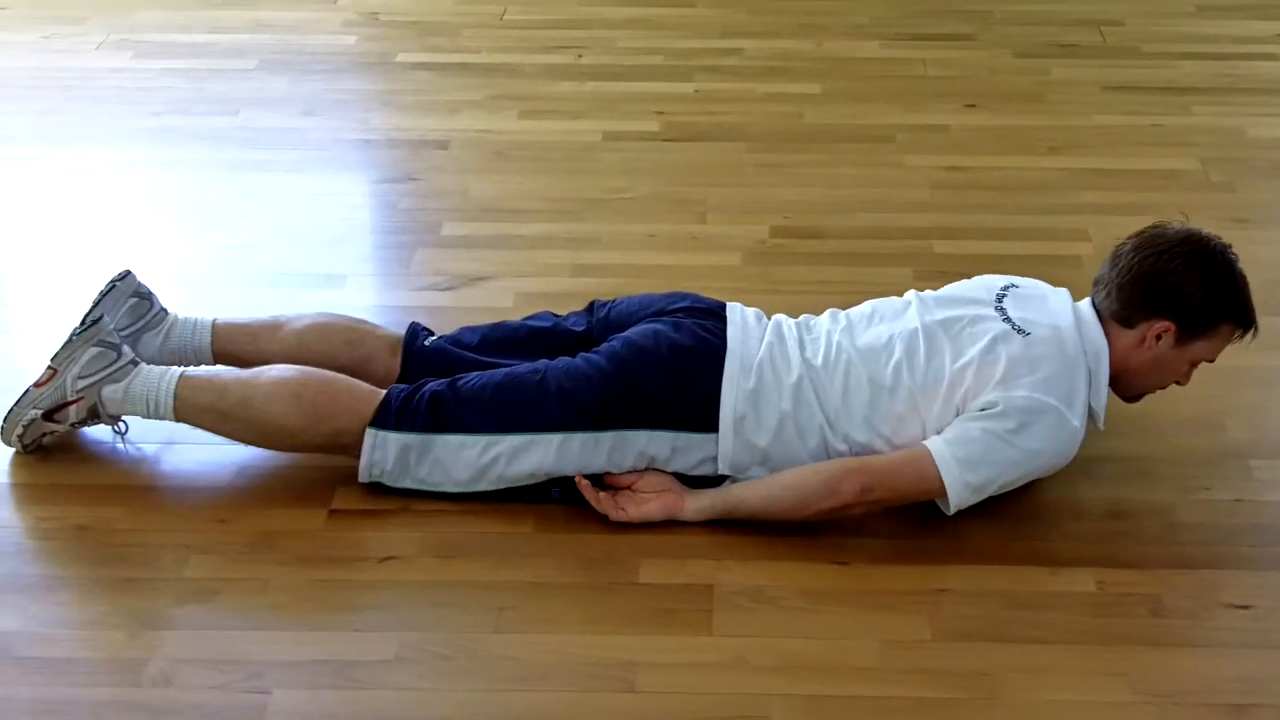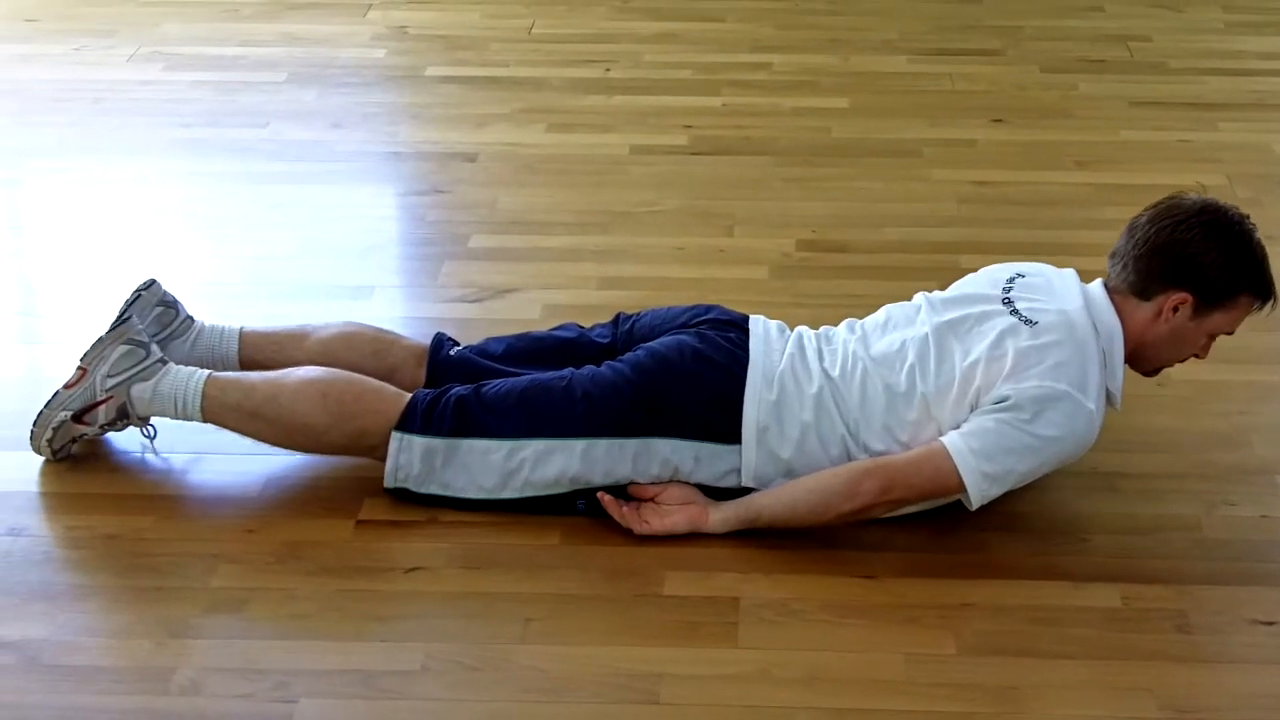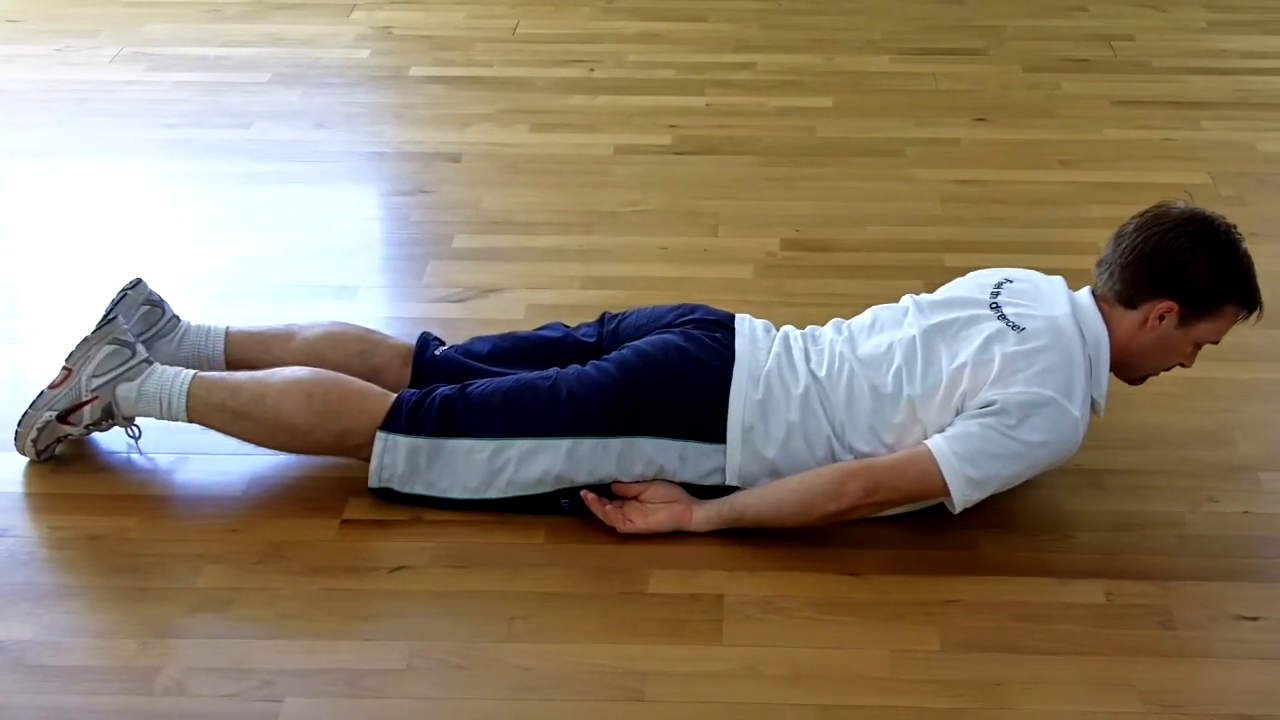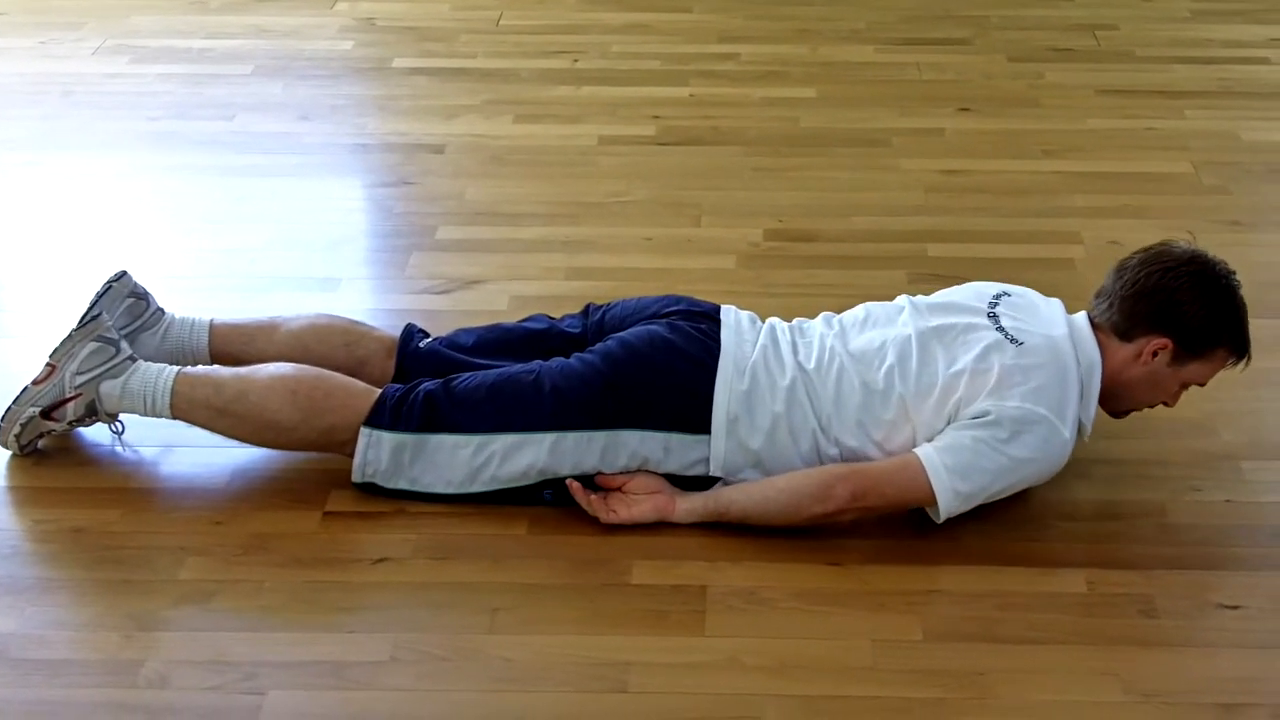
dt=1s
person 1, frame 1
left shoulder: (1028, 294)
right shoulder: (1049, 417)
right elbow: (858, 486)
right wrist: (691, 505)
left hip: (690, 335)
right hip: (692, 410)
left knee: (399, 357)
right knee: (379, 423)
left ankle: (160, 328)
right ankle: (125, 382)
person 1, frame 2
left shoulder: (1040, 279)
right shoulder: (1064, 405)
right elbow: (881, 486)
right wrist: (714, 519)
left hip: (712, 347)
right hip: (711, 418)
left knee: (426, 368)
right knee: (405, 427)
left ankle: (184, 335)
right ankle: (154, 386)
person 1, frame 3
left shoulder: (1029, 286)
right shoulder: (1052, 410)
right elbow: (864, 488)
right wrist: (698, 518)
left hip: (696, 345)
right hip: (697, 419)
left knee: (412, 367)
right knee: (389, 429)
left ankle: (170, 334)
right ankle: (140, 387)
person 1, frame 4
left shoulder: (1023, 304)
right shoulder: (1041, 426)
right elbow: (850, 495)
right wrist: (684, 505)
left hip: (684, 338)
right hip: (685, 414)
left knee: (392, 358)
right knee: (370, 422)
left ankle: (154, 328)
right ankle: (122, 382)
